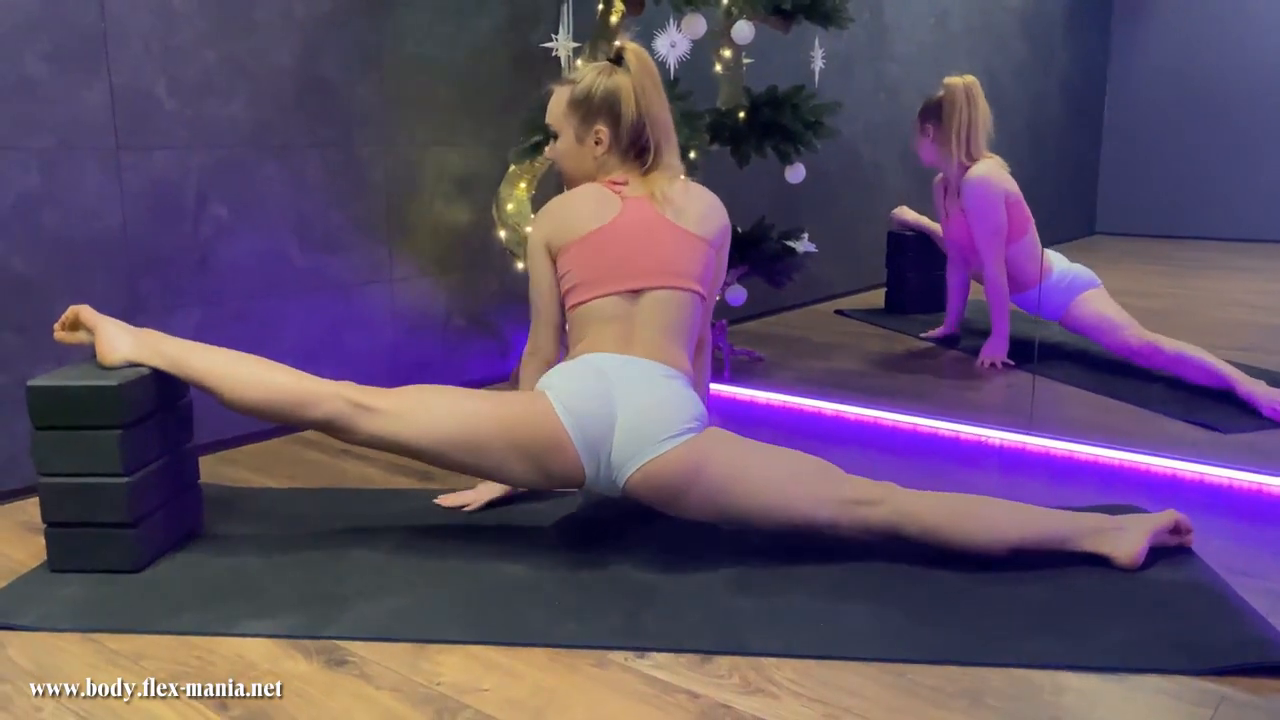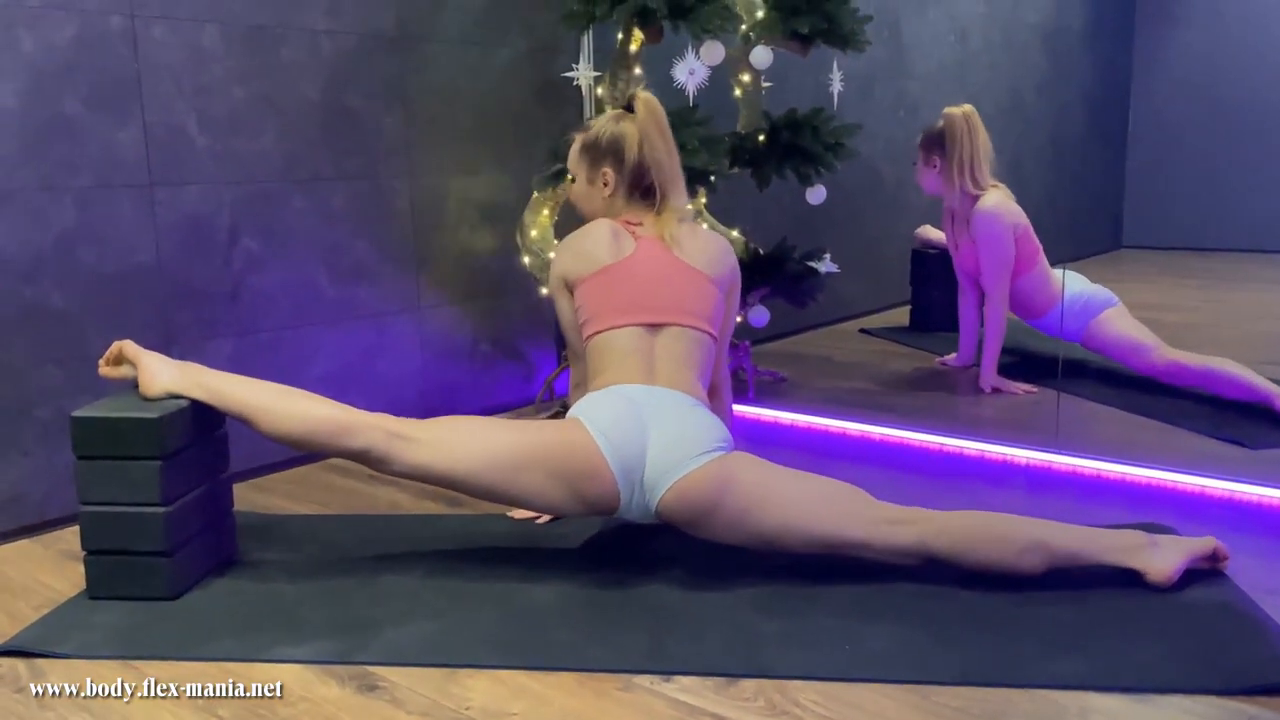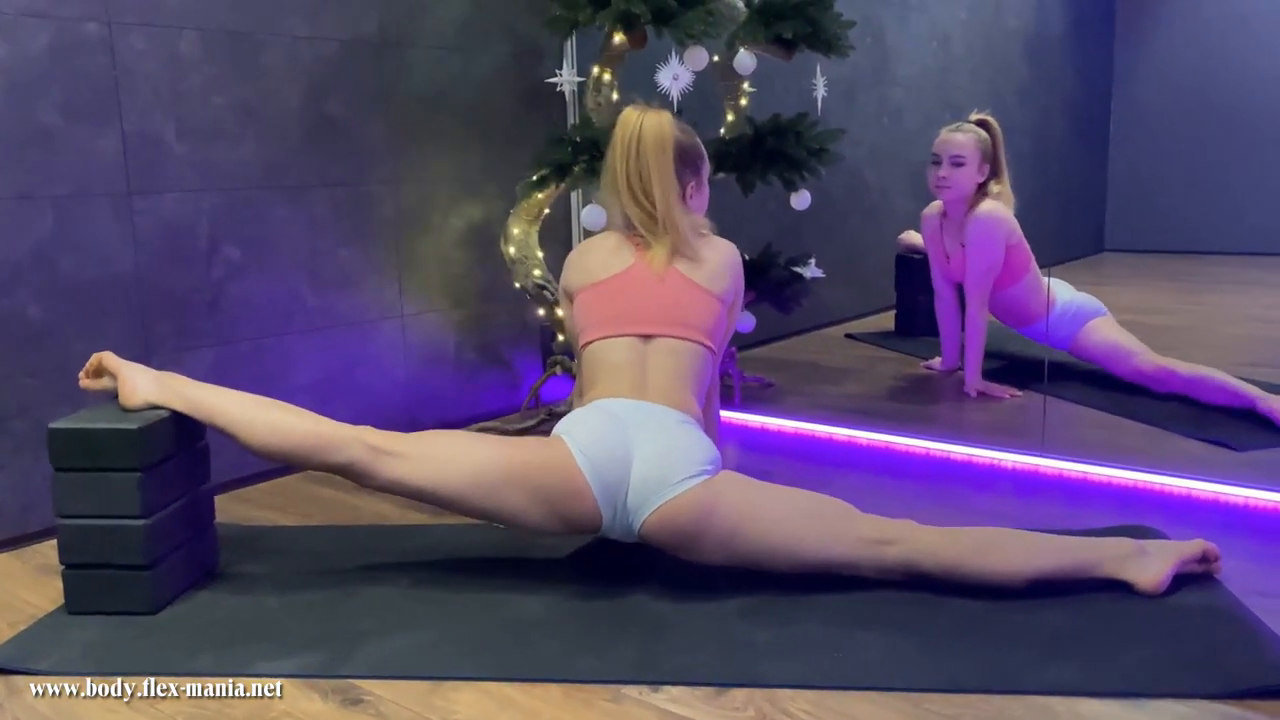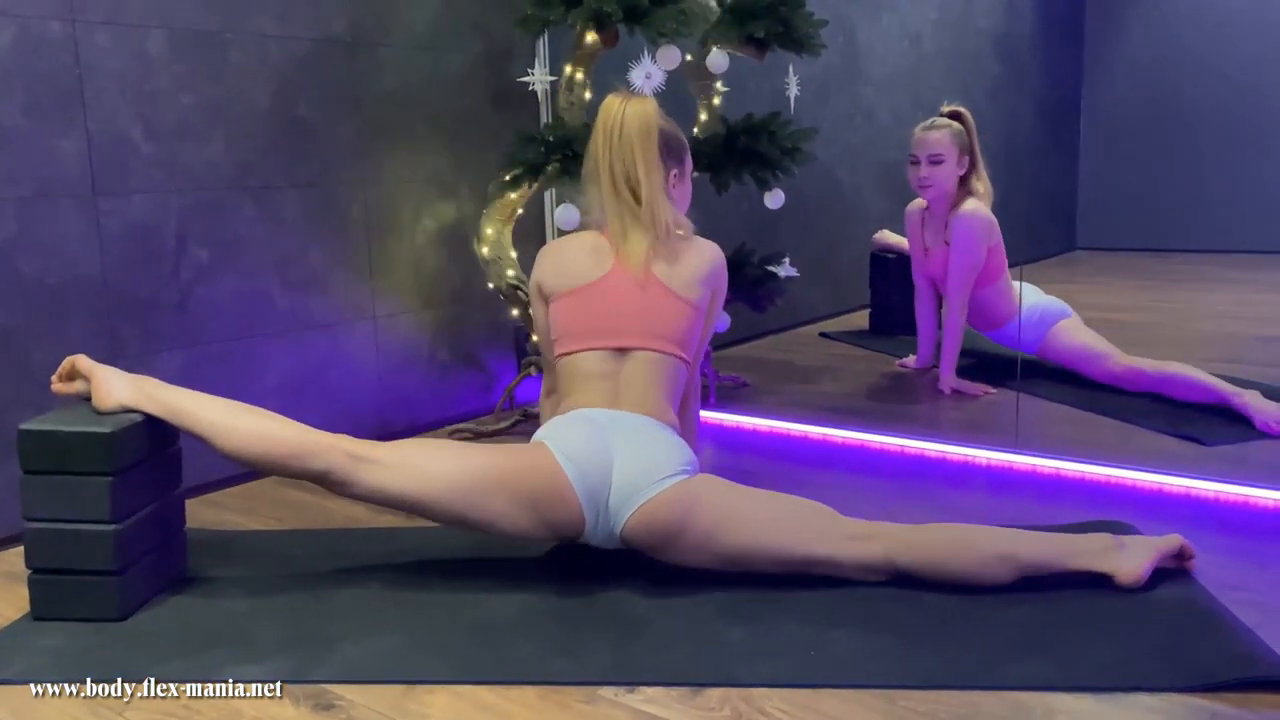
dt=1s
person 1, frame 1
left shoulder: (558, 217)
right shoulder: (708, 207)
left wrist: (502, 471)
right wrist: (693, 458)
left hip: (573, 413)
right hip: (663, 426)
left knee: (347, 407)
right knee: (879, 506)
person 1, frame 2
left shoulder: (574, 250)
right shoulder: (716, 247)
left wrist: (582, 484)
left hip: (604, 439)
right hip: (688, 450)
left knee: (377, 437)
right knee: (903, 531)
left ankle: (174, 375)
person 1, frame 3
left shoulder: (583, 258)
right shoulder: (723, 257)
left hip: (583, 456)
right hip: (676, 472)
left knee: (363, 452)
right knee: (892, 546)
person 1, frame 4
left shoulder: (553, 258)
right shoulder: (705, 259)
left hip: (562, 467)
right hip: (655, 479)
left knee: (340, 459)
right knee: (873, 546)
person 2, frame 1
left shoulder: (982, 181)
right shoulder: (943, 185)
left elbow: (993, 266)
right elbow: (958, 257)
left wrist: (999, 339)
right wrist: (950, 323)
left hip: (1060, 288)
right hip: (1028, 284)
left knee: (1141, 345)
person 2, frame 2
left shoulder: (990, 212)
right shoulder: (952, 211)
left elbow: (996, 299)
right elbow: (968, 287)
left wrist: (988, 373)
right wrist: (965, 354)
left hip: (1077, 308)
right hip: (1053, 294)
left knee: (1167, 365)
person 2, frame 3
left shoulder: (988, 218)
right shoulder: (932, 218)
left elbow: (976, 303)
right elbow: (944, 293)
left wrist: (973, 378)
right wrist: (950, 358)
left hip: (1064, 315)
right hip: (1027, 318)
left knee: (1154, 371)
person 2, frame 4
left shoulder: (971, 218)
right shoulder: (915, 213)
left elbow: (955, 302)
right elbow: (924, 290)
left wrist: (947, 374)
right wrist: (924, 355)
left hip: (1032, 319)
right hip: (999, 317)
left knee: (1124, 370)
left ankle: (1243, 399)
right ankle: (899, 244)
